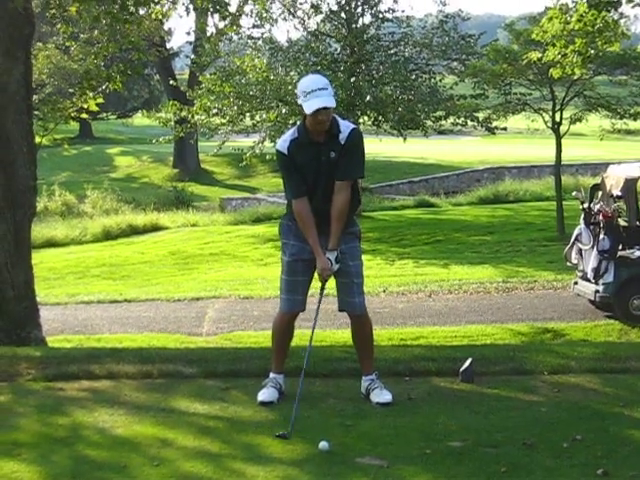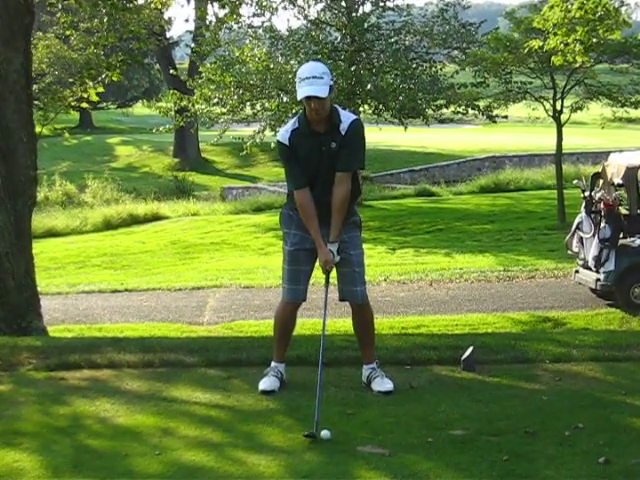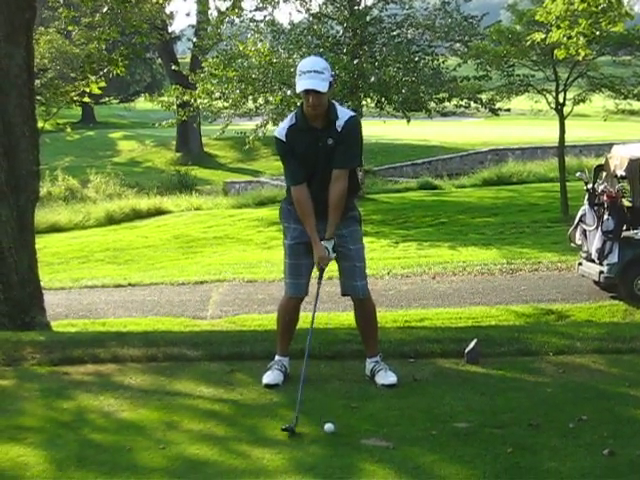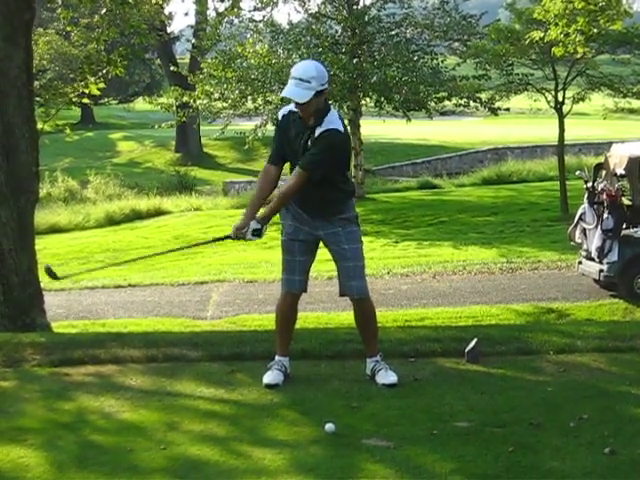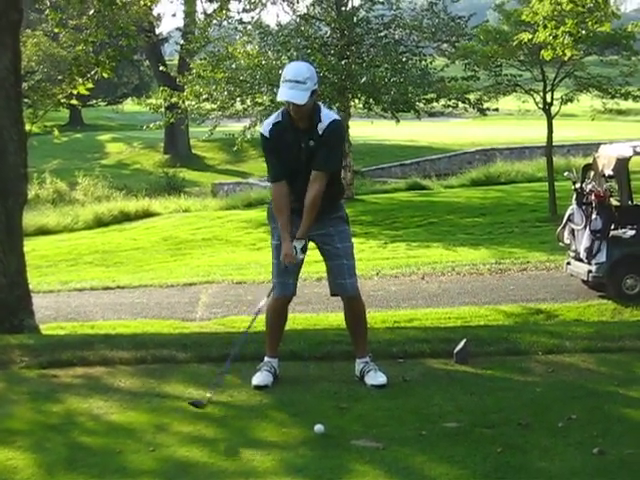
dt=1s
person 1, frame 1
left shoulder: (350, 135)
right shoulder: (287, 146)
left elbow: (342, 193)
right elbow: (300, 202)
left wrist: (333, 248)
right wrist: (318, 253)
left hip: (343, 230)
right hip: (299, 230)
left knee: (357, 308)
right knee: (288, 309)
left ankle: (369, 378)
right ankle: (276, 377)
person 1, frame 2
left shoulder: (351, 126)
right shoulder: (288, 136)
left elbow: (343, 185)
right elbow: (301, 193)
left wrist: (333, 240)
right wrist: (319, 245)
left hip: (343, 219)
right hip: (300, 221)
left knee: (358, 297)
right knee: (290, 299)
left ankle: (370, 367)
right ankle: (277, 366)
person 1, frame 3
left shoulder: (347, 123)
right shoulder: (286, 132)
left elbow: (339, 182)
right elbow: (298, 189)
left wrist: (330, 236)
right wrist: (315, 242)
left hip: (343, 215)
right hip: (299, 216)
left knee: (359, 292)
right knee: (293, 294)
left ankle: (374, 360)
right ankle: (281, 359)
person 1, frame 4
left shoulder: (333, 133)
right shoulder: (288, 117)
left elbow: (296, 182)
right elbow: (272, 169)
left wrist: (262, 220)
right wrist: (247, 213)
left hip: (338, 216)
right hip: (298, 213)
left knee: (358, 292)
right knee: (290, 291)
left ankle: (374, 360)
right ankle: (281, 360)
person 1, frame 5
left shoulder: (331, 127)
right shoulder: (272, 129)
left elbow: (317, 186)
right elbow: (278, 186)
left wrist: (303, 237)
right wrist: (286, 239)
left hip: (329, 215)
right hip: (286, 214)
left knee: (349, 291)
right knee: (281, 294)
left ankle: (363, 361)
right ankle: (270, 361)
